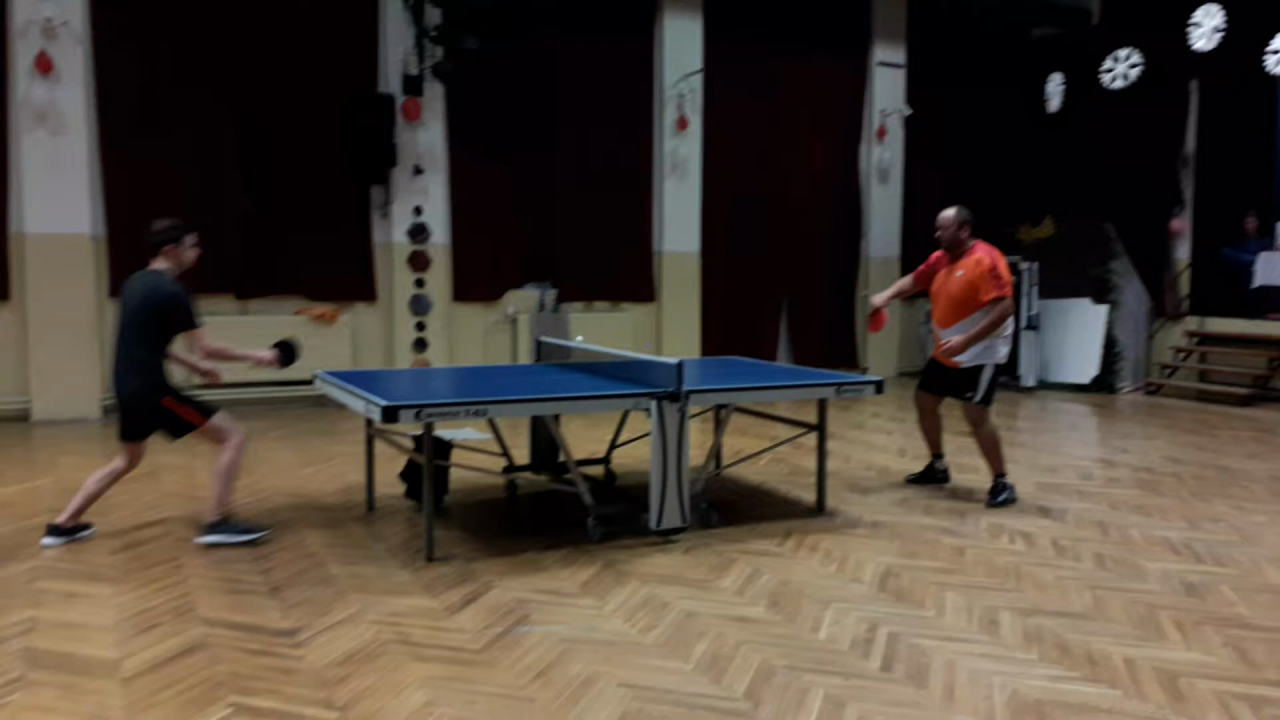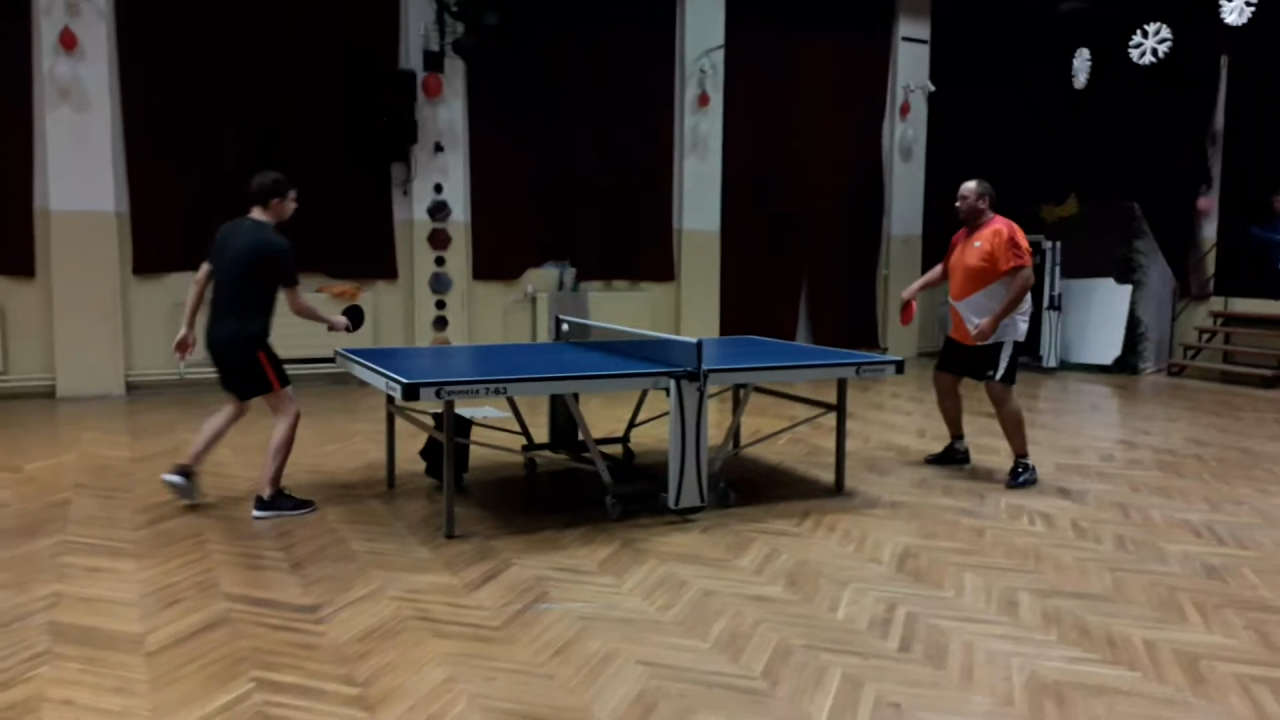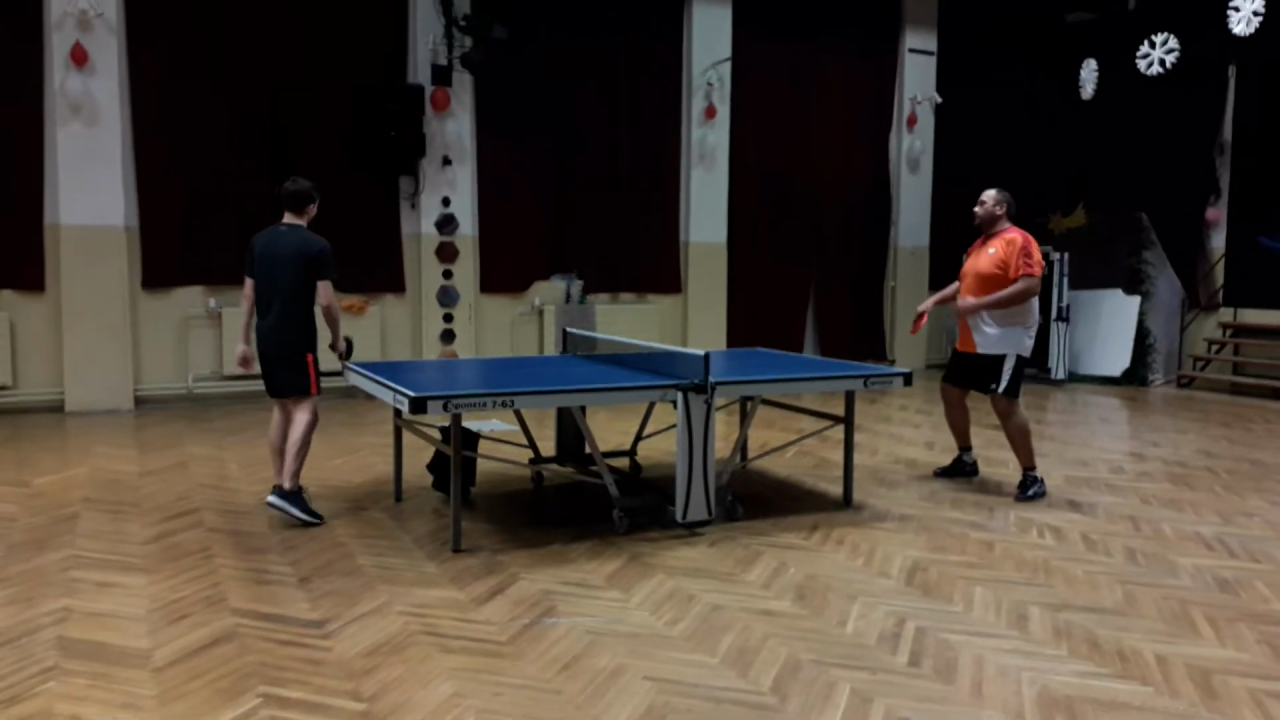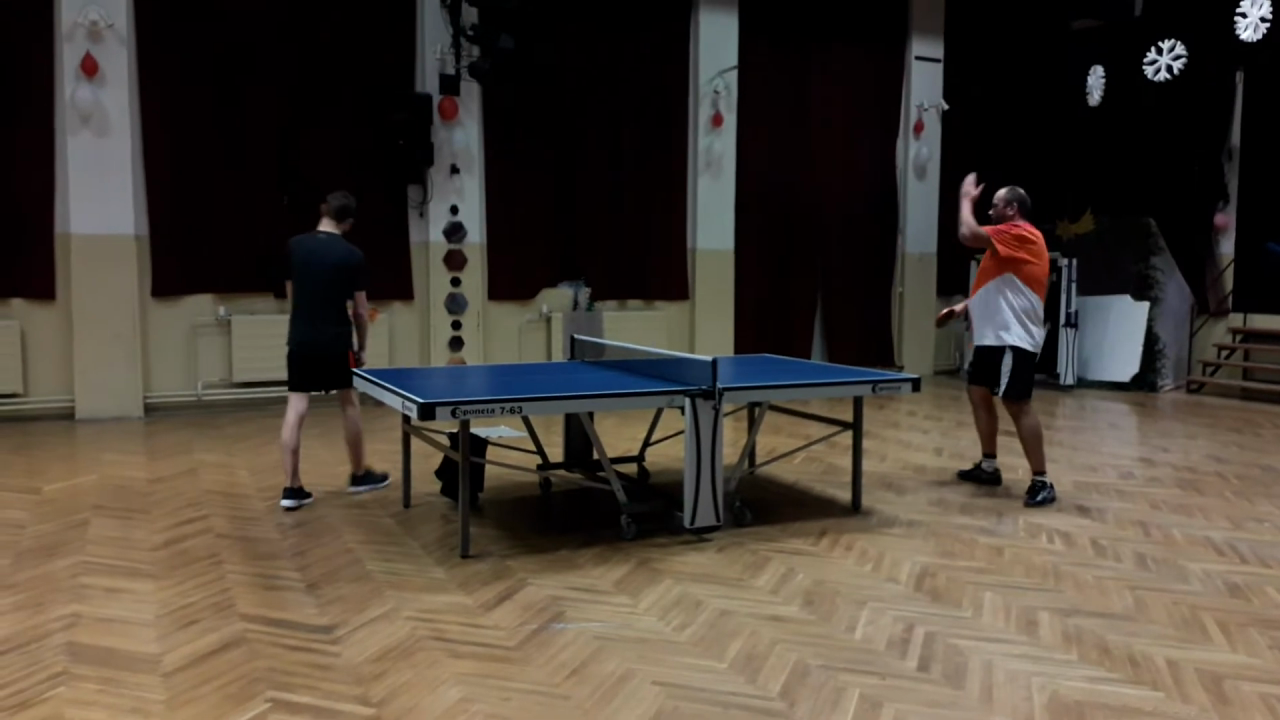
dt=0.4s
person 1, frame 1
left shoulder: (135, 283)
right shoulder: (171, 293)
right elbow: (205, 348)
left wrist: (192, 364)
right wrist: (254, 356)
left hip: (128, 389)
right hip: (152, 391)
left knee: (127, 459)
right knee: (232, 437)
left ankle: (63, 525)
right ankle: (216, 523)
person 1, frame 2
left shoulder: (226, 231)
right shoulder: (275, 245)
left elbow: (199, 282)
right elbow: (296, 306)
left wrist: (187, 328)
right wrist: (333, 321)
left hip: (219, 337)
right hip: (247, 341)
left knee: (235, 407)
right knee: (287, 411)
left ankle: (184, 469)
right ankle: (268, 496)
person 1, frame 3
left shoulder: (259, 241)
right shoulder: (317, 246)
left elbow: (248, 295)
right elbow: (326, 302)
left wrist: (244, 341)
right wrist: (337, 337)
left hip: (267, 341)
right hip: (299, 342)
left knee: (281, 410)
right knee: (305, 414)
left ankle: (283, 484)
right ankle: (286, 488)
person 1, frame 4
left shoulder: (295, 246)
right shoulder: (352, 255)
left elbow: (291, 294)
right elbow: (360, 309)
right wrist: (361, 347)
left hip: (300, 342)
right hip: (335, 342)
left knee: (295, 410)
right knee: (348, 404)
left ankle: (291, 487)
right ankle: (359, 474)
person 2, frame 1
left shoulder: (987, 261)
right shoulder: (940, 259)
left elbow: (1005, 308)
right elbow: (915, 280)
left wrist: (966, 341)
right wrist: (887, 295)
left hip: (981, 352)
right hip: (947, 352)
left knee: (975, 412)
right knee: (924, 399)
left ankle: (1003, 483)
right ankle: (938, 466)
person 2, frame 2
left shoulder: (1004, 232)
right shoulder: (962, 236)
left elbow: (1025, 278)
right elbow: (945, 268)
left wrist: (994, 320)
right wrist: (916, 287)
left hip: (1000, 332)
right hip: (962, 330)
left knee: (999, 391)
right knee: (943, 380)
left ankle: (1024, 464)
right ankle: (958, 447)
person 2, frame 3
left shoulder: (1019, 242)
right shoulder: (980, 244)
left elbow: (1029, 287)
right elbow: (969, 284)
left wrist: (981, 304)
right wrist: (934, 300)
left hip: (1006, 343)
right hip: (971, 342)
left knee: (1004, 404)
right knee: (950, 392)
left ankle: (1032, 477)
right ankle: (966, 460)
person 2, frame 4
left shoulder: (1020, 234)
right shoulder: (1012, 241)
left elbow: (968, 234)
left wrist: (967, 196)
right wrist: (964, 307)
left hip: (1013, 339)
right hip: (995, 336)
left knee: (1018, 406)
right knee: (978, 394)
left ankle: (1041, 482)
right ankle: (988, 466)
